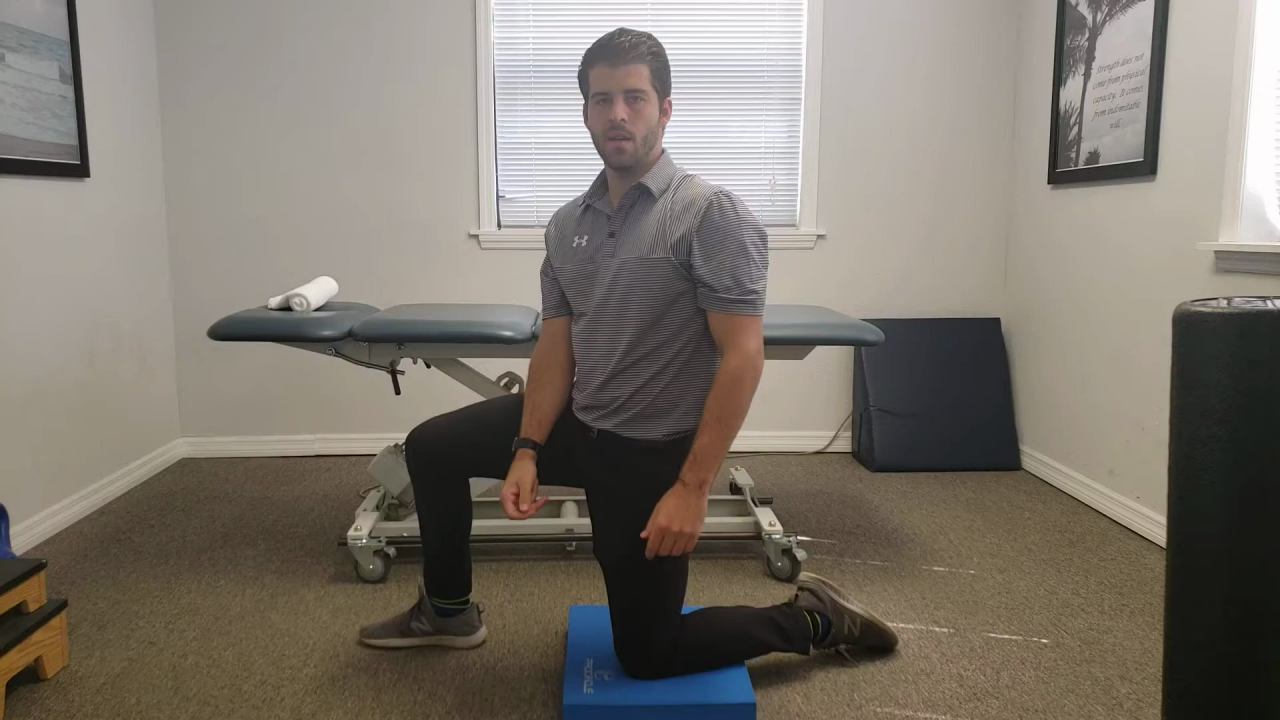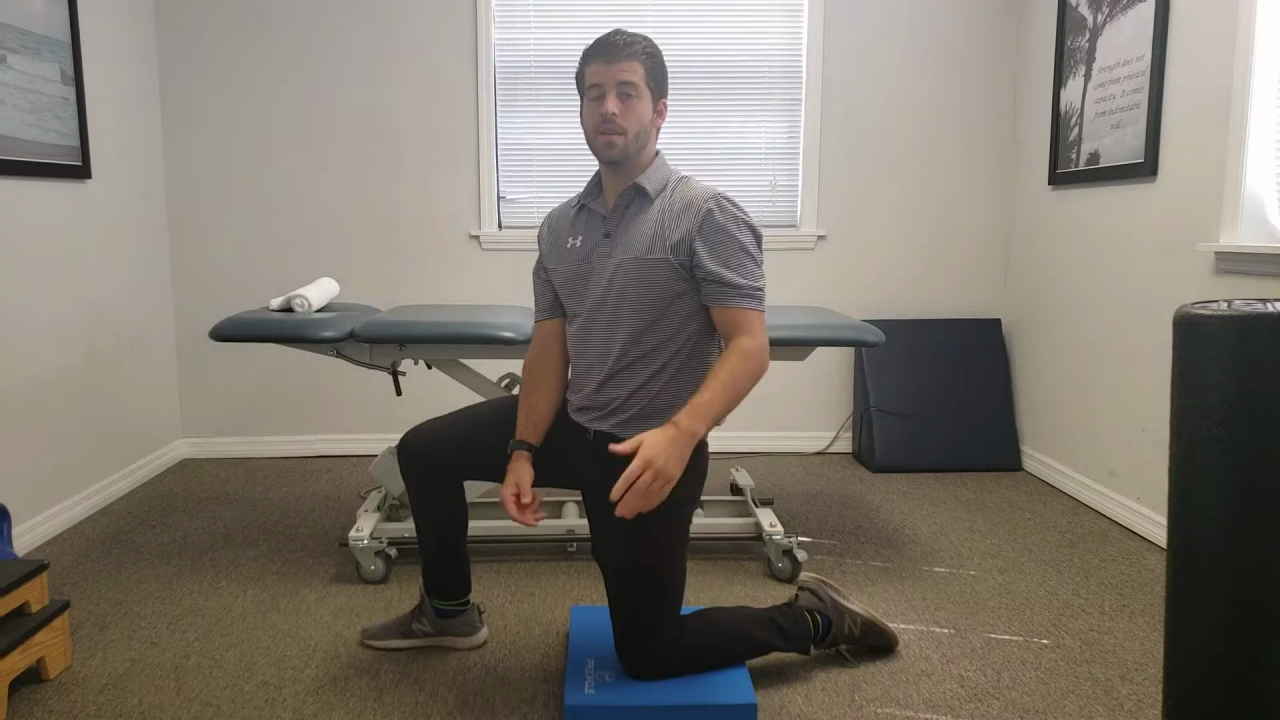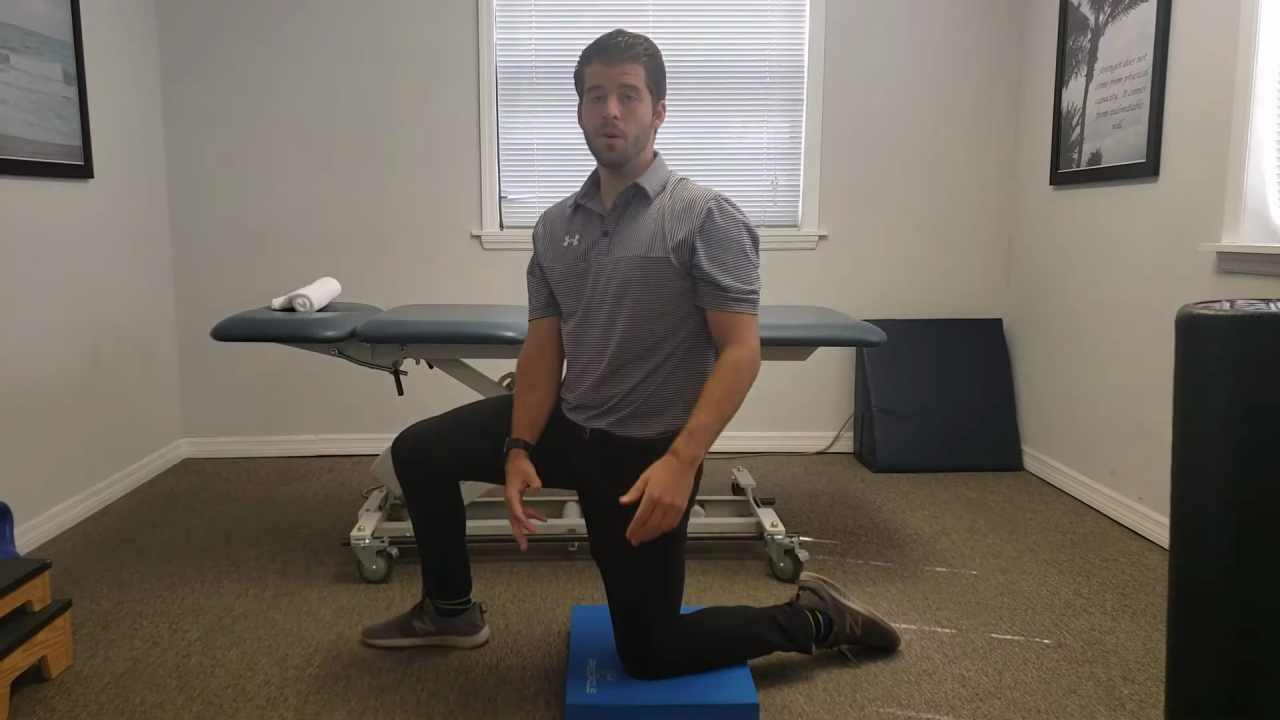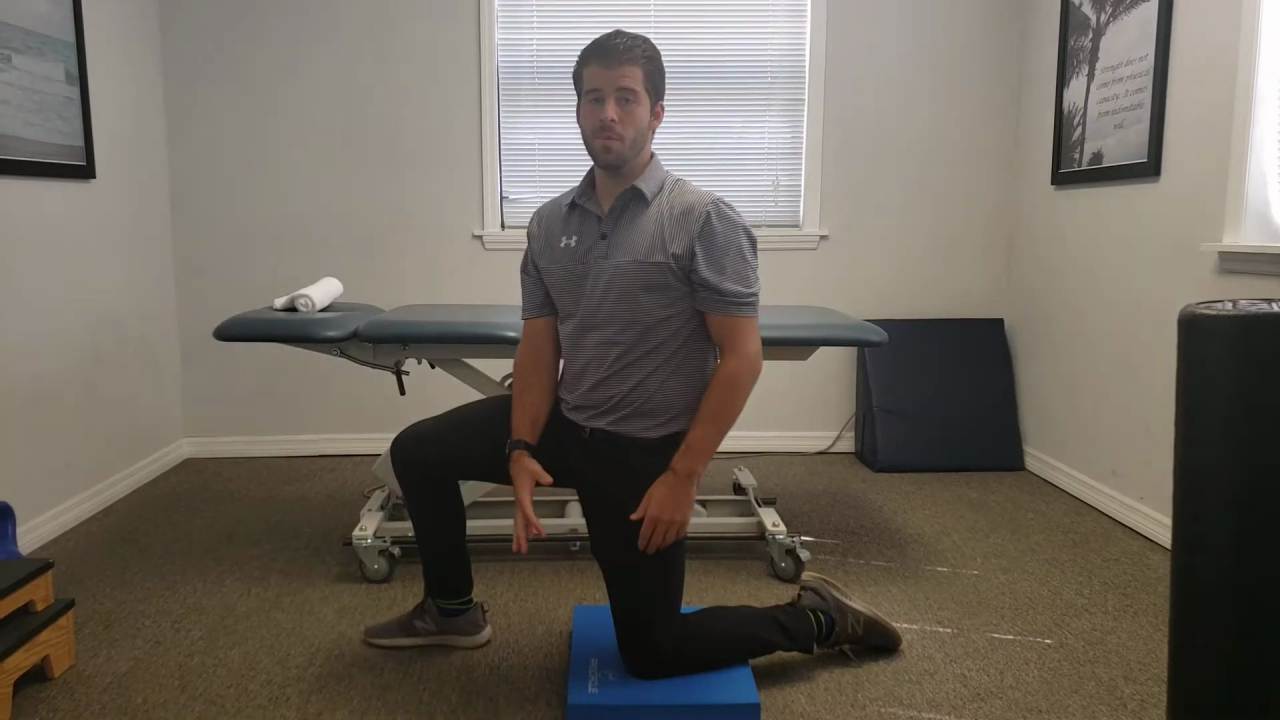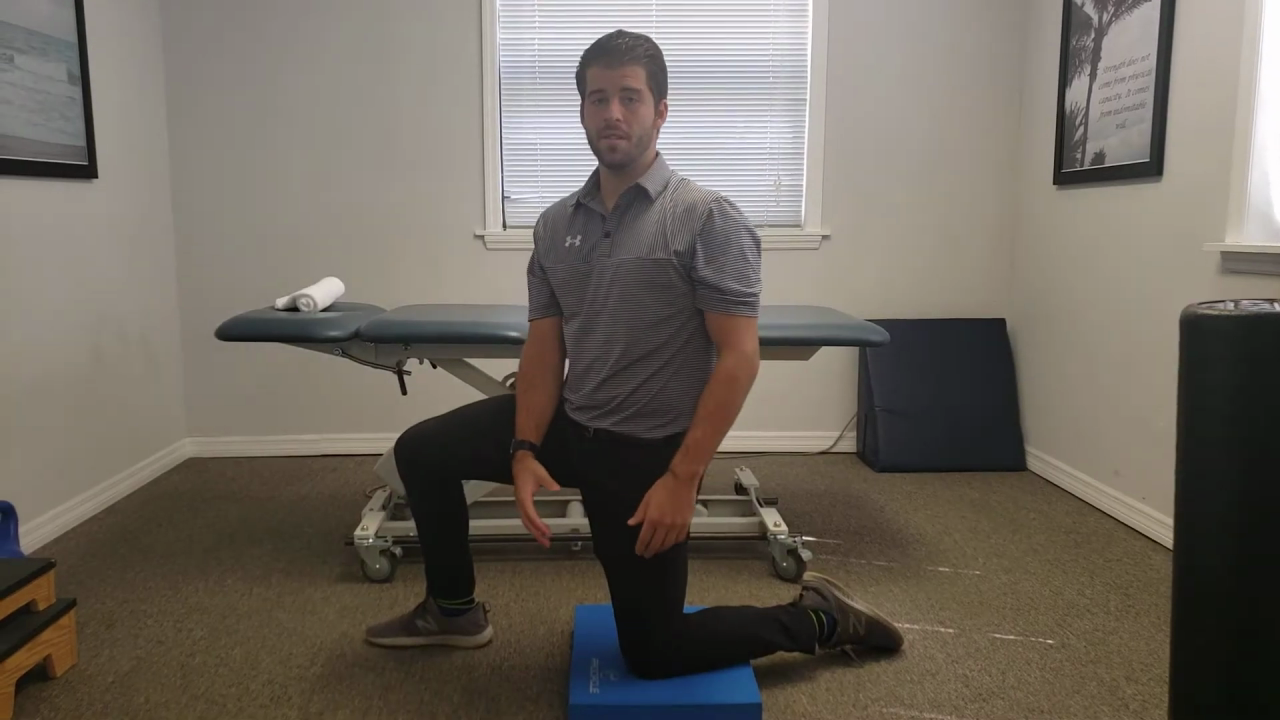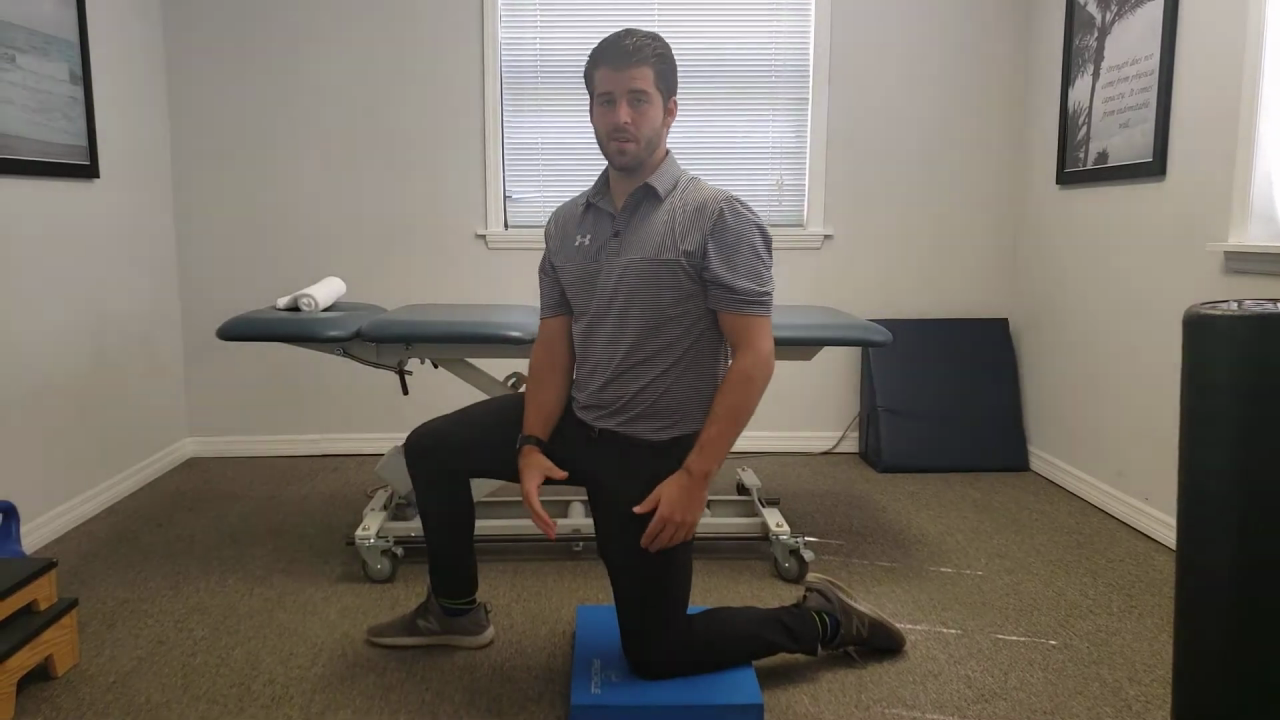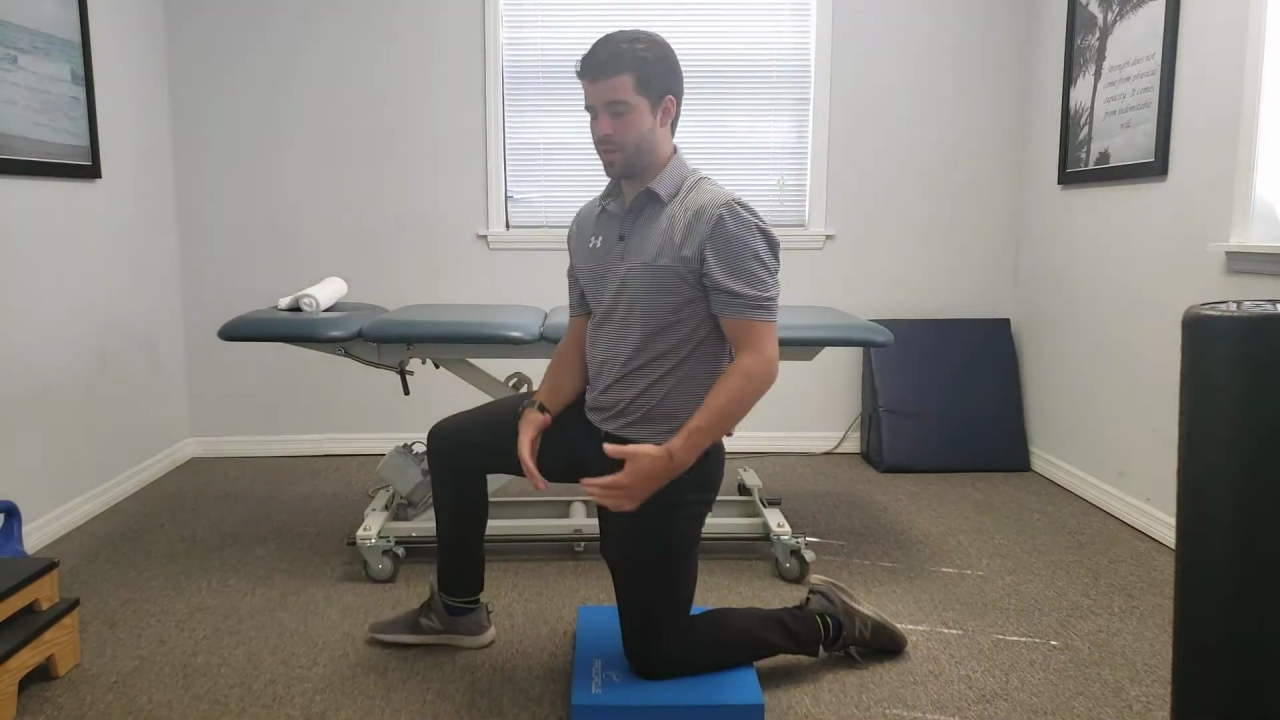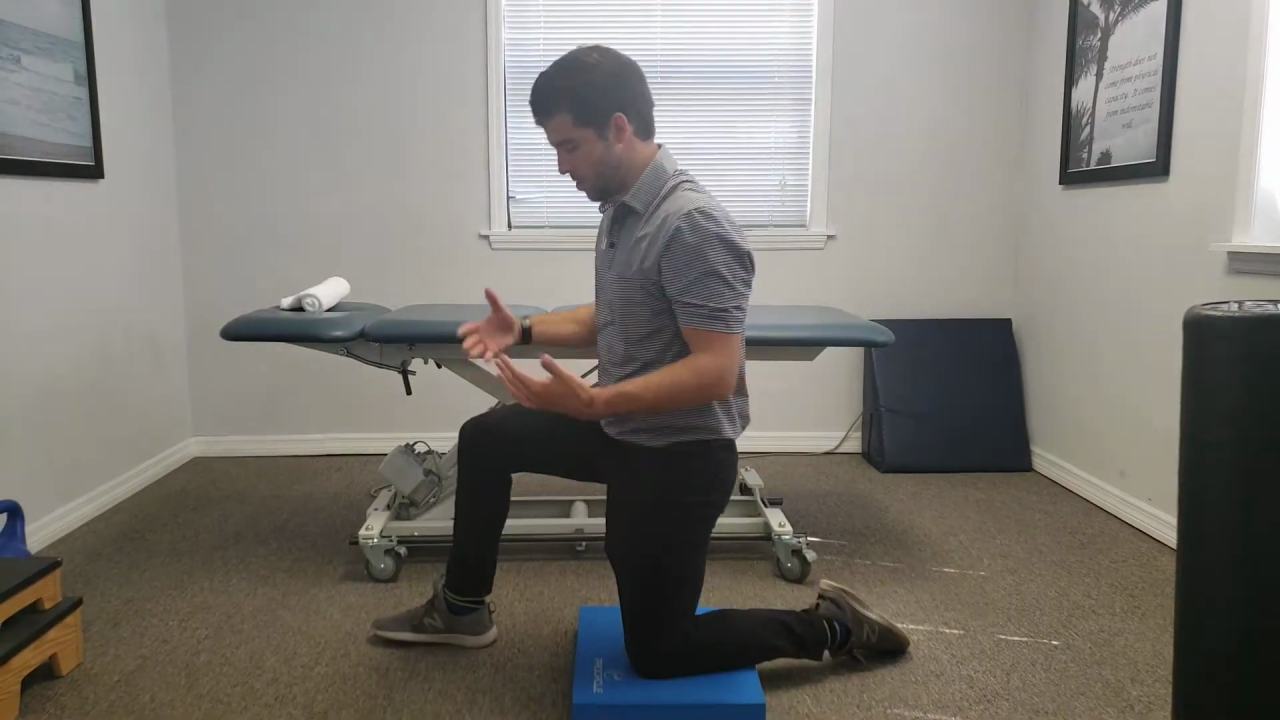
dt=0.4s
person 1, frame 1
left shoulder: (711, 215)
right shoulder: (567, 224)
left elbow: (742, 359)
right elbow: (556, 346)
left wrist: (692, 486)
right wrist: (527, 450)
left hip: (654, 451)
right hip: (580, 427)
left knee: (648, 654)
right knee: (432, 447)
left ankle: (815, 619)
right ankle: (449, 610)
person 1, frame 2
left shoulder: (706, 216)
right shoulder: (559, 226)
left elbow: (749, 346)
right elbow: (549, 348)
left wrist: (679, 434)
right wrist: (523, 452)
left hip: (651, 452)
right hip: (574, 427)
left knee: (648, 655)
right knee: (425, 451)
left ankle: (815, 619)
right ankle: (449, 612)
person 1, frame 3
left shoulder: (705, 217)
right shoulder: (555, 225)
left elbow: (740, 352)
right elbow: (543, 347)
left wrist: (681, 460)
right wrist: (519, 450)
left hip: (644, 451)
right hip: (569, 425)
left knee: (650, 653)
right knee: (418, 451)
left ankle: (816, 617)
right ankle: (450, 610)
person 1, frame 4
left shoulder: (703, 221)
right shoulder: (550, 223)
left elbow: (741, 357)
right elbow: (539, 346)
left wrist: (682, 475)
right wrist: (520, 451)
left hip: (645, 450)
right hip: (567, 424)
left knee: (651, 653)
right knee: (417, 451)
left ankle: (817, 618)
right ankle: (452, 610)
person 1, frame 5
left shoulder: (706, 219)
right shoulder: (555, 224)
left elbow: (738, 357)
right elbow: (544, 348)
left wrist: (682, 476)
right wrist: (524, 452)
left hip: (648, 450)
right hip: (571, 425)
left knee: (653, 652)
right knee: (421, 451)
left ankle: (819, 618)
right ankle: (454, 609)
person 1, frame 6
left shoulder: (716, 218)
right shoulder: (567, 222)
left elbow: (754, 357)
right elbow: (554, 343)
left wrist: (694, 476)
right wrist: (532, 445)
left hip: (655, 452)
right hip: (580, 425)
left knee: (656, 653)
right knee: (432, 448)
left ankle: (821, 620)
right ankle: (456, 610)
person 1, frame 7
left shoulder: (720, 219)
right shoulder: (590, 220)
left elbow: (757, 362)
right elbow: (582, 334)
left wrist: (672, 459)
right wrist: (540, 413)
left hip: (668, 456)
right hip: (597, 425)
left knee: (657, 652)
right knee: (452, 442)
left ankle: (823, 623)
right ankle: (457, 609)
person 1, frame 8
left shoulder: (691, 224)
right shoulder: (622, 211)
left elbow: (713, 373)
left wrist: (590, 402)
right wrist: (526, 329)
left hip: (680, 458)
right hip: (624, 431)
left knee: (658, 651)
right knee: (484, 439)
left ankle: (830, 627)
right ankle: (462, 608)
